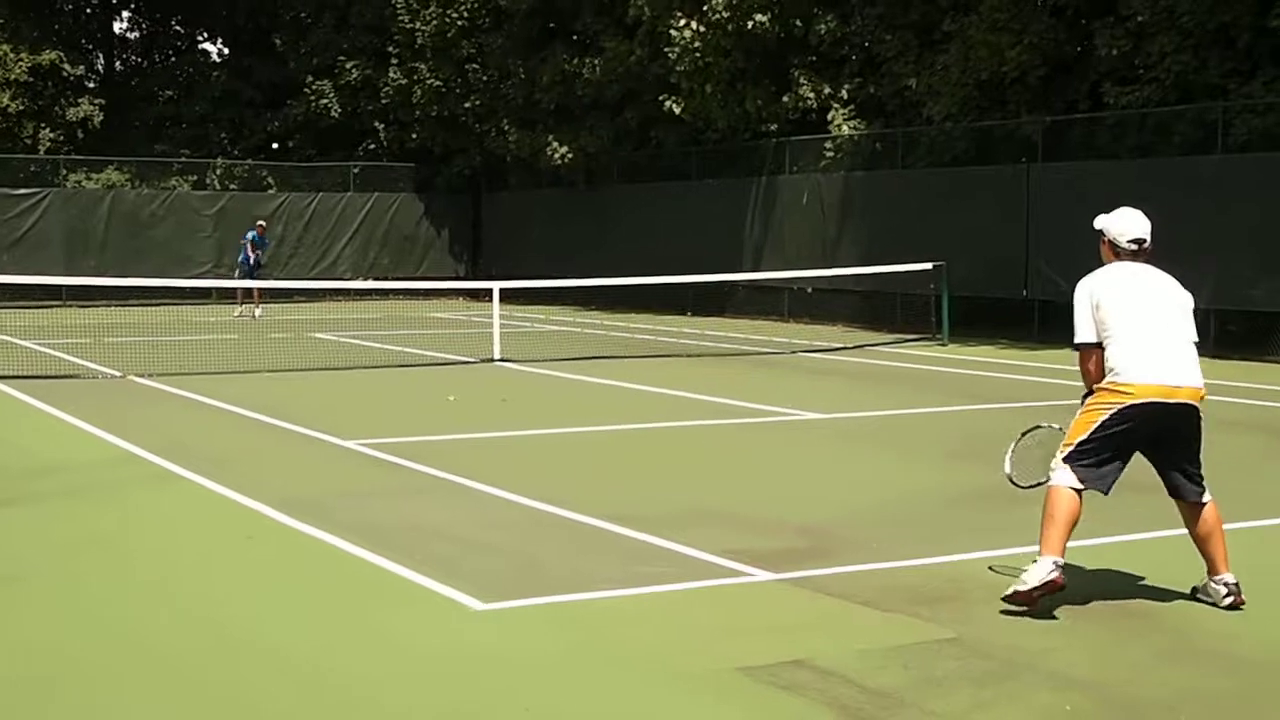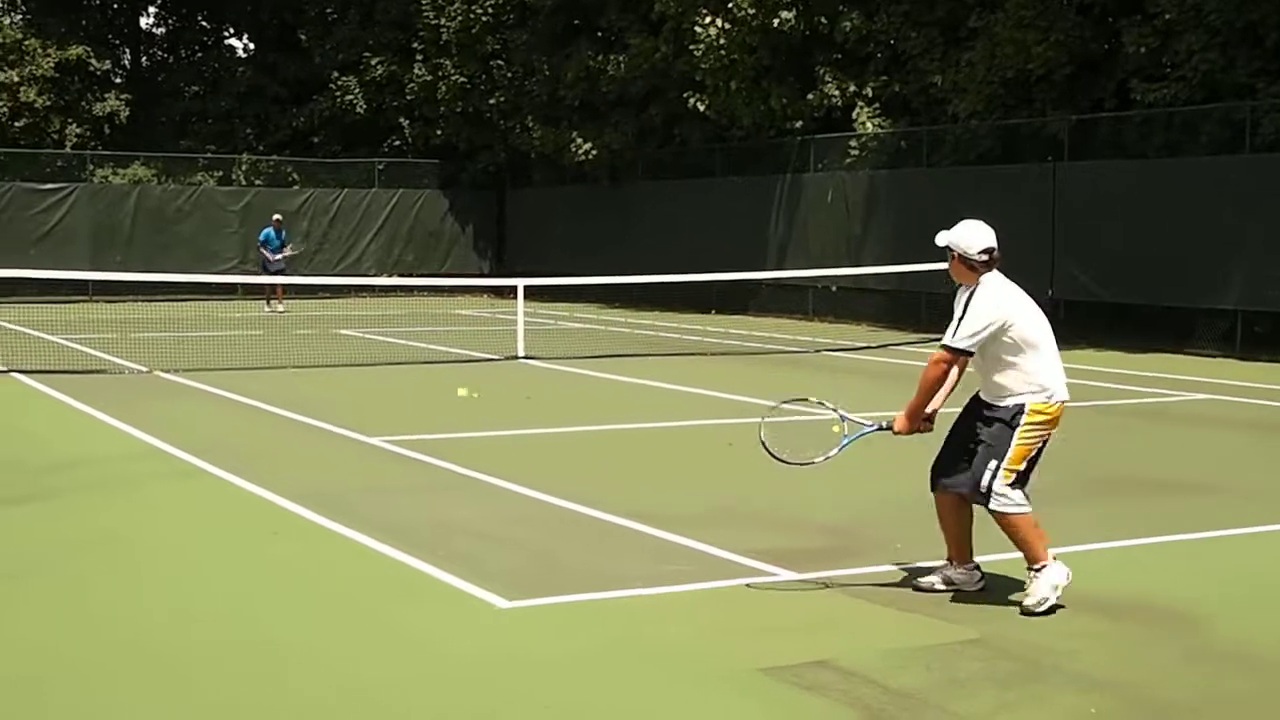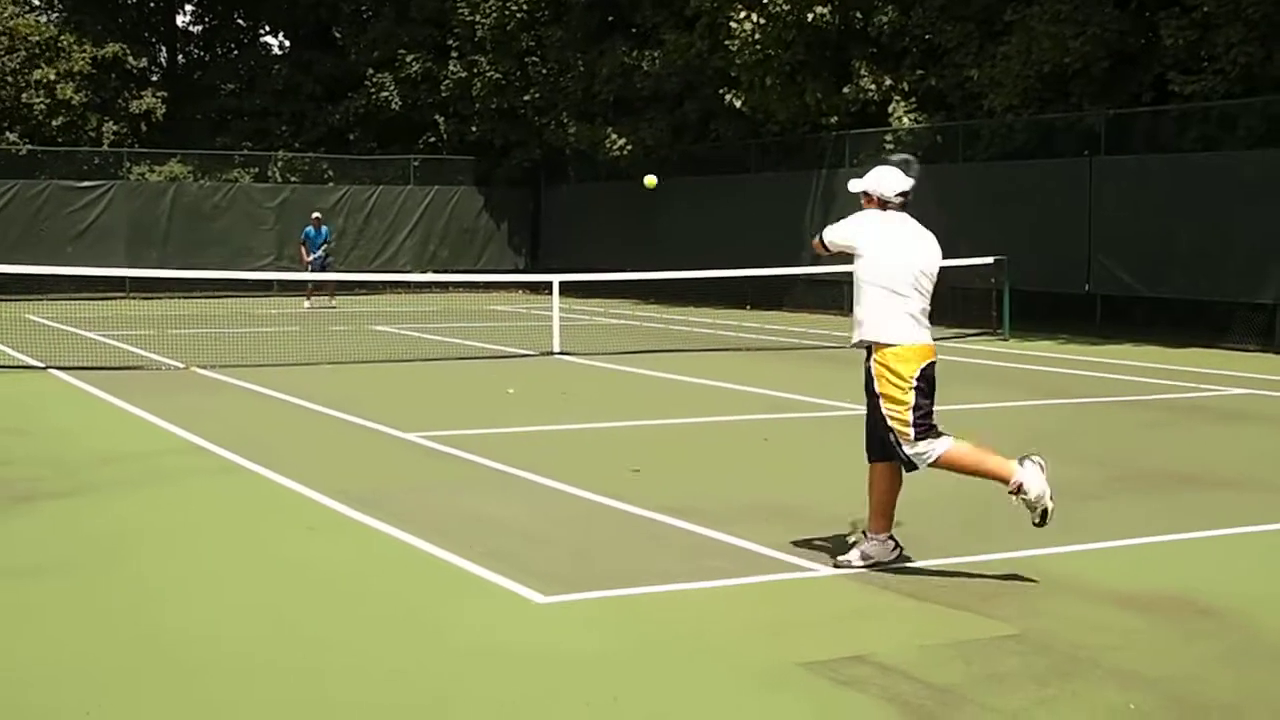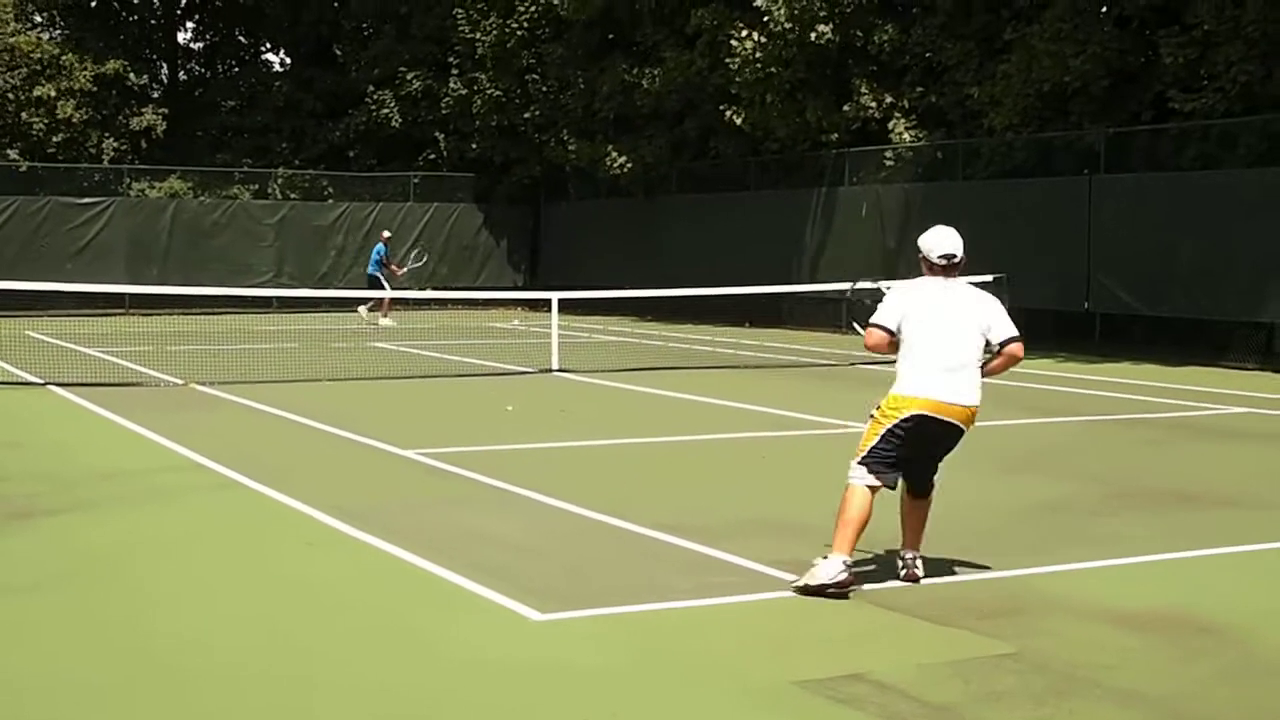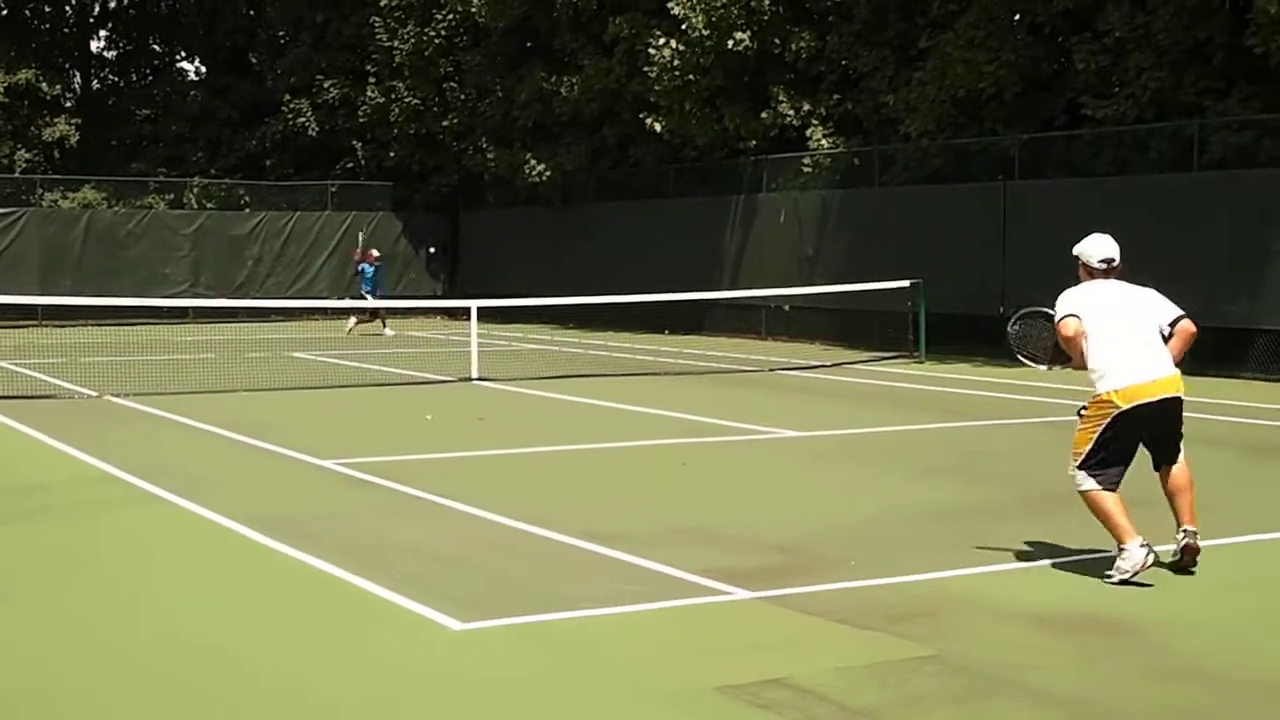
dt=0.7s
person 1, frame 1
left shoulder: (1092, 284)
right shoulder: (1173, 286)
left elbow: (1090, 359)
left wrist: (1100, 401)
left hip: (1129, 392)
right hip: (1186, 393)
left knee: (1070, 471)
right knee: (1190, 488)
left ankle: (1048, 565)
right ankle: (1223, 582)
person 1, frame 2
left shoulder: (988, 296)
right shoulder: (971, 292)
left elbow: (941, 361)
right elbow: (955, 359)
left wrist: (911, 414)
right wrist: (932, 407)
left hip: (1032, 405)
right hip: (991, 401)
left knee: (993, 490)
right knee: (946, 479)
left ankle: (1046, 567)
right ankle: (960, 569)
person 1, frame 3
left shoulder: (868, 222)
right shoulder: (928, 241)
left elbow: (823, 244)
left wrist: (827, 239)
left hip: (893, 353)
right hip: (908, 351)
left knee: (920, 445)
right knee: (882, 451)
left ankle: (1019, 475)
right ankle: (878, 541)
person 1, frame 4
left shoulder: (906, 292)
right shoulder: (984, 301)
left elbow: (874, 341)
right elbow: (1014, 351)
left hip: (911, 402)
right hip: (960, 411)
left knee: (864, 477)
right knee: (918, 476)
left ankle: (837, 563)
right ankle: (911, 559)
person 1, frame 5
left shoulder: (1073, 296)
right shoulder: (1146, 294)
left elbow: (1069, 331)
right elbow: (1187, 329)
left wrist: (1080, 360)
right wrist: (1162, 367)
left hip: (1119, 397)
right hip: (1166, 388)
left knee: (1091, 478)
right knee: (1171, 459)
left ankle: (1132, 547)
right ankle: (1187, 533)
